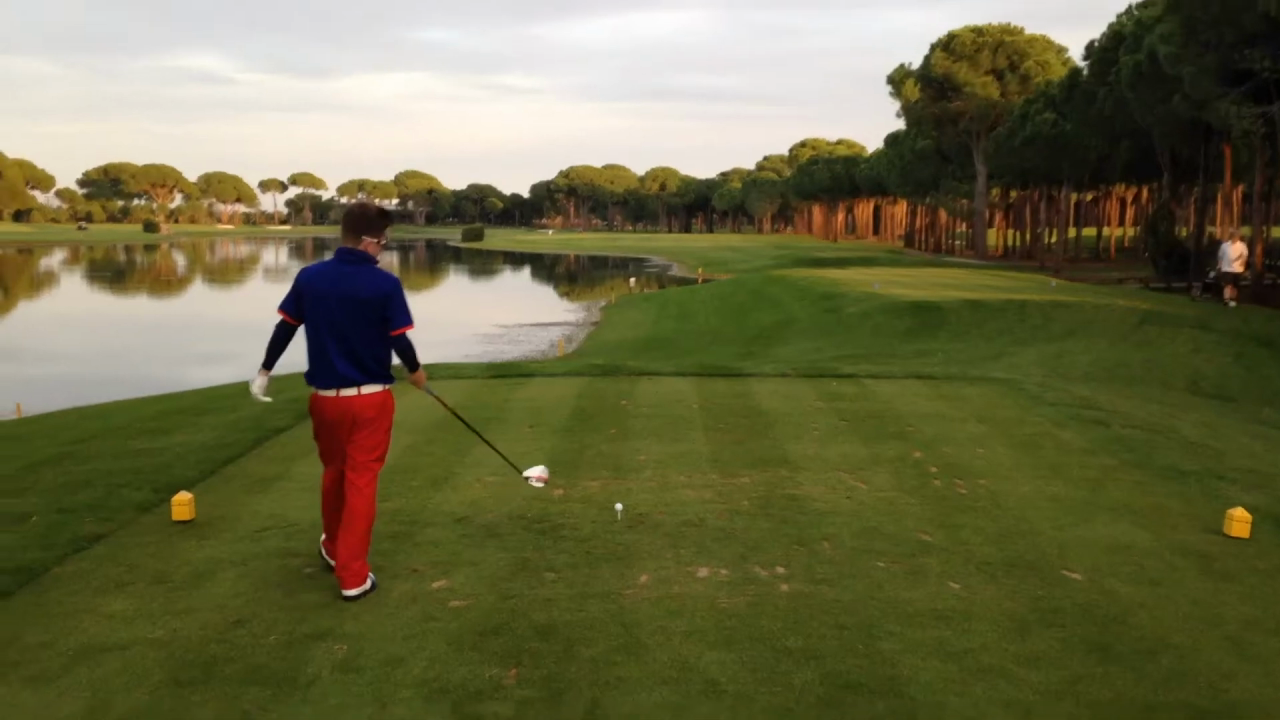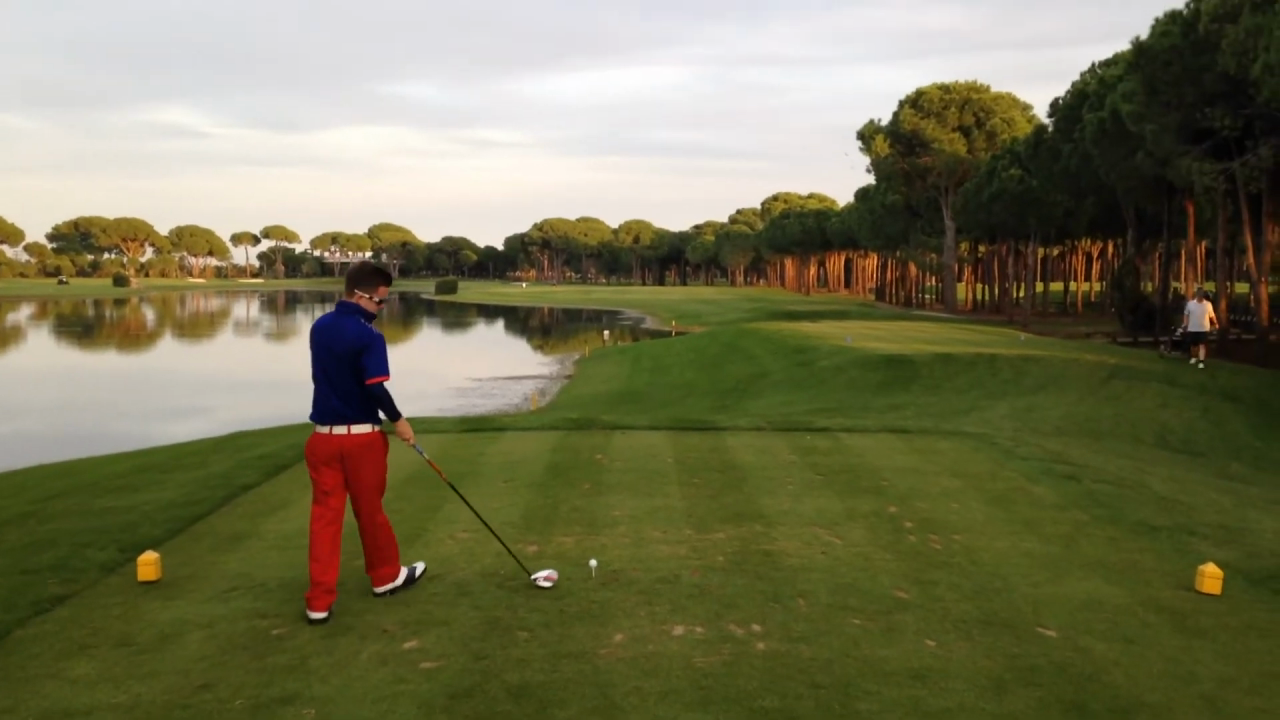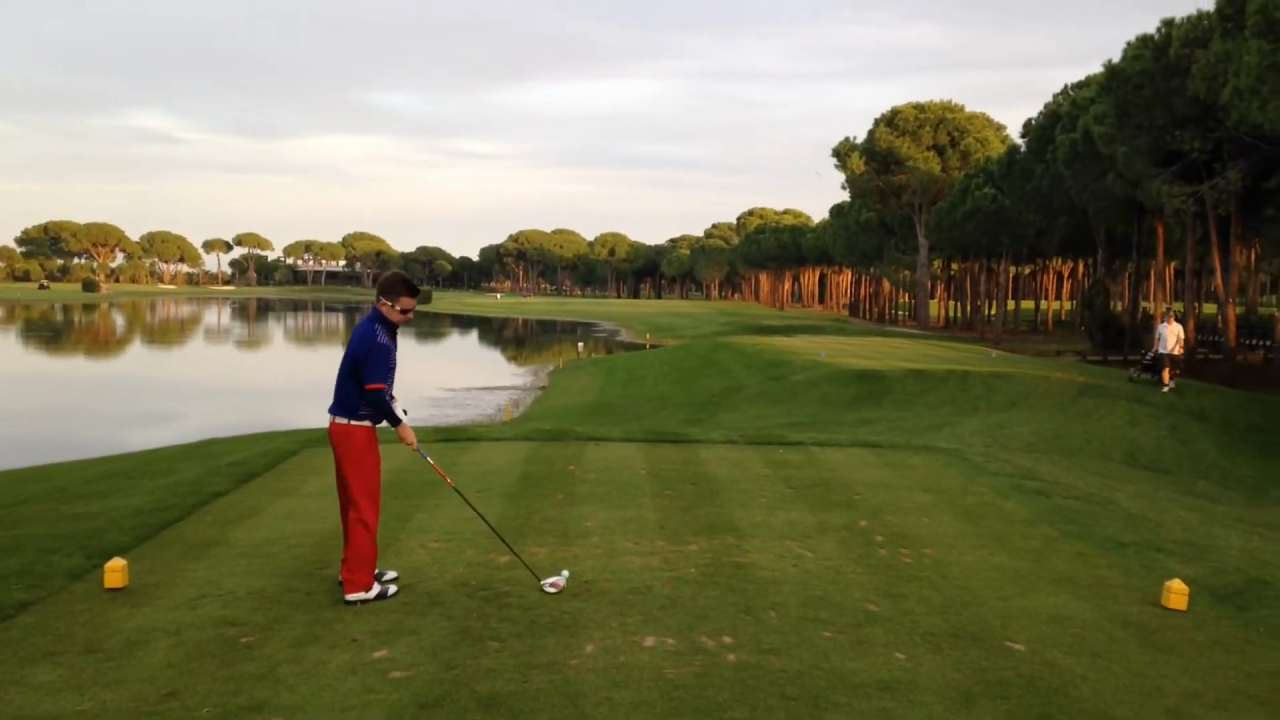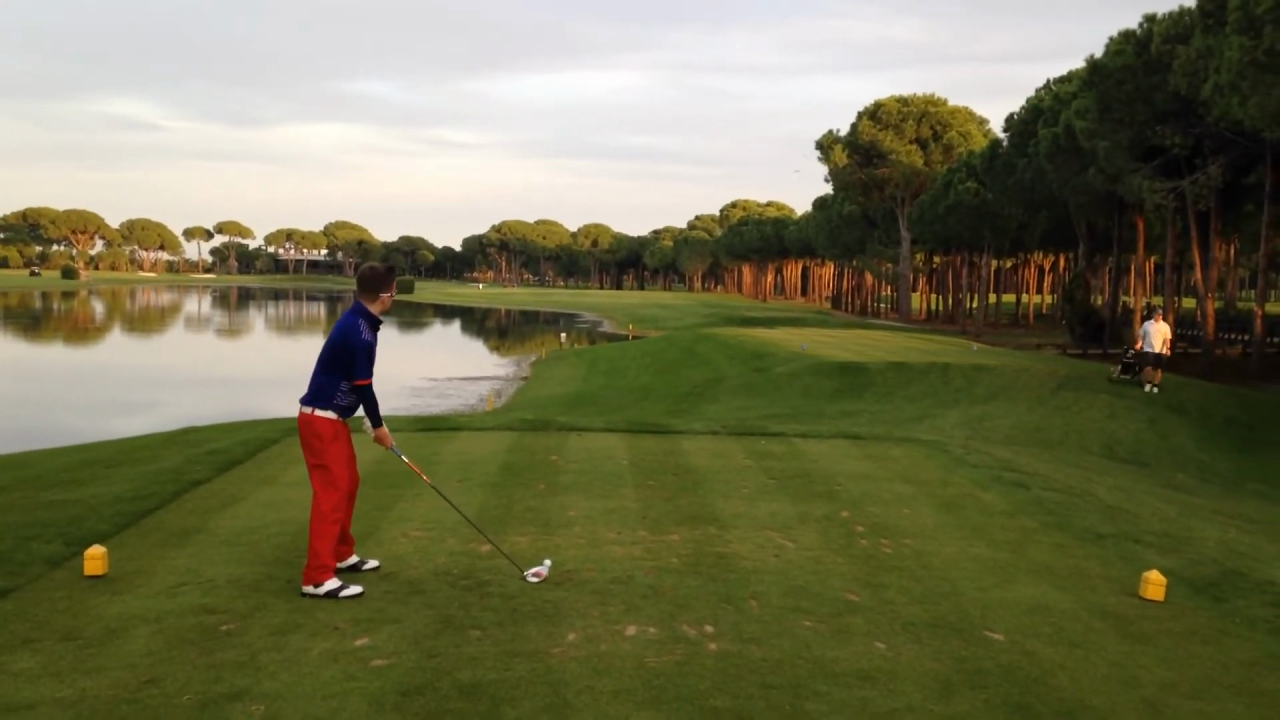
dt=0.7s
person 1, frame 1
left shoulder: (309, 277)
right shoulder: (386, 284)
left elbow: (285, 326)
right elbow: (399, 339)
left wrist: (265, 370)
right wrist: (415, 370)
left hip: (325, 397)
right hip: (371, 398)
left knee: (334, 473)
right knee: (361, 482)
left ankle: (333, 547)
right ankle: (353, 576)
person 1, frame 2
left shoulder: (319, 327)
right shoulder: (368, 337)
right elbow: (375, 388)
right wrist: (399, 421)
left hip: (322, 435)
right hip: (362, 435)
left knee: (325, 514)
right knee: (369, 509)
left ankle: (319, 601)
right ankle: (386, 576)
person 1, frame 3
left shoulder: (372, 326)
right shoulder: (377, 340)
right elbow: (374, 394)
left wrist: (394, 404)
right wrist: (399, 425)
left hip: (352, 424)
right hip: (354, 428)
left knee: (358, 500)
right knee: (364, 504)
left ankle: (358, 568)
right ankle: (359, 585)
person 1, frame 4
left shoulder: (357, 321)
right shoulder: (360, 334)
right elbow: (363, 387)
left wrist: (374, 422)
right wrist: (378, 427)
left hip: (331, 417)
right hip: (322, 419)
left knee: (347, 484)
right knee: (331, 493)
left ankle: (341, 553)
right ankle: (318, 578)
